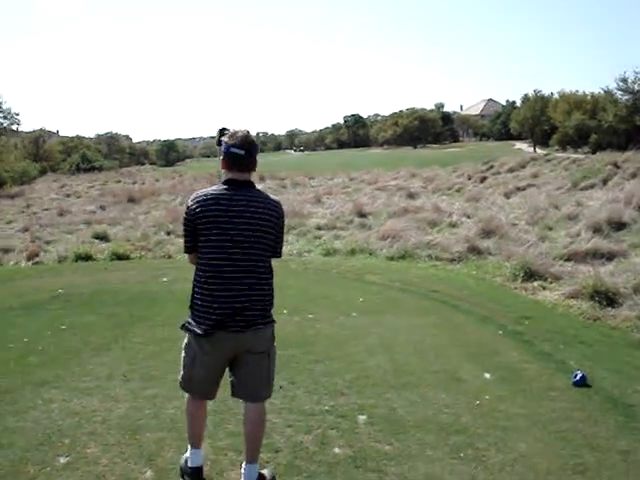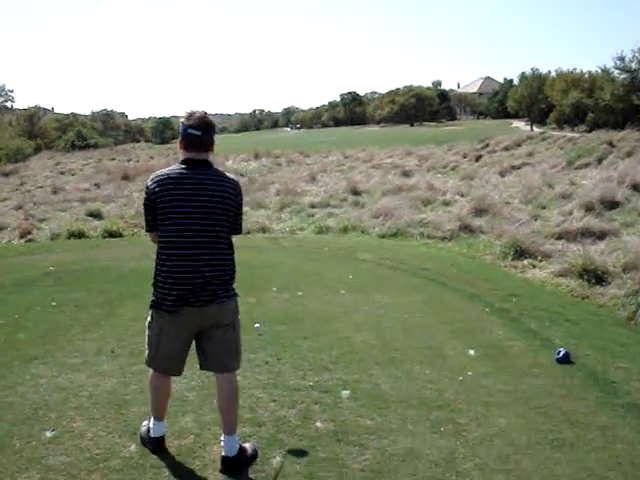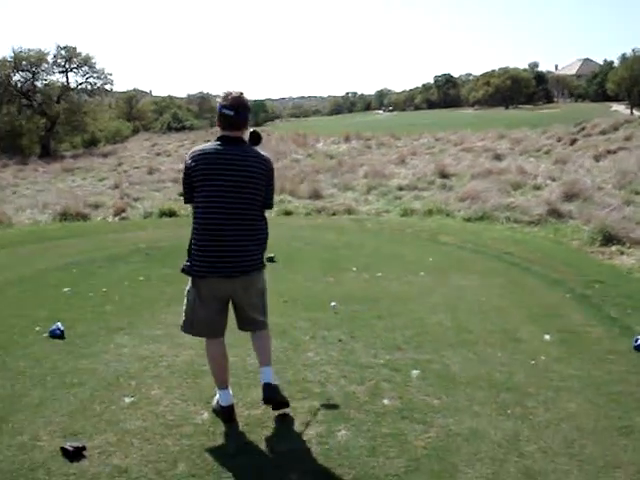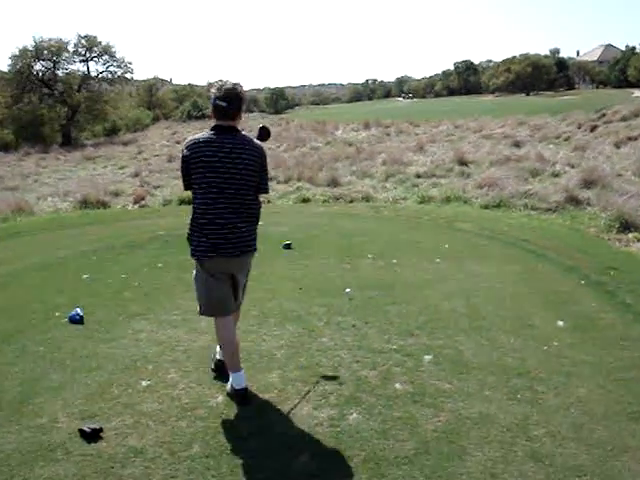
dt=0.3s
person 1, frame 1
left shoulder: (199, 202)
right shoulder: (272, 207)
left elbow: (193, 257)
right elbow: (270, 256)
left hip: (209, 317)
right hip: (255, 320)
left knee: (196, 394)
right knee: (255, 399)
person 1, frame 2
left shoulder: (159, 182)
right shoulder: (231, 186)
left elbow: (154, 235)
right elbow: (231, 233)
left hip: (172, 295)
right hip: (219, 296)
left knee: (161, 369)
right knee: (225, 373)
left ankle: (156, 431)
right ankle: (231, 450)
person 1, frame 3
left shoulder: (196, 158)
right shoulder: (262, 163)
left elbow: (193, 205)
right elbow: (264, 208)
left hip: (208, 263)
right hip: (249, 262)
left knee: (213, 335)
right knee: (257, 323)
left ankle: (224, 400)
right ankle: (268, 382)
person 1, frame 4
left shoulder: (193, 146)
right shoulder: (255, 150)
left elbow: (191, 189)
right elbow: (259, 196)
left hip: (208, 243)
right hip: (243, 242)
left knee: (222, 313)
right knee: (233, 306)
left ankle: (238, 382)
right ankle: (223, 357)
